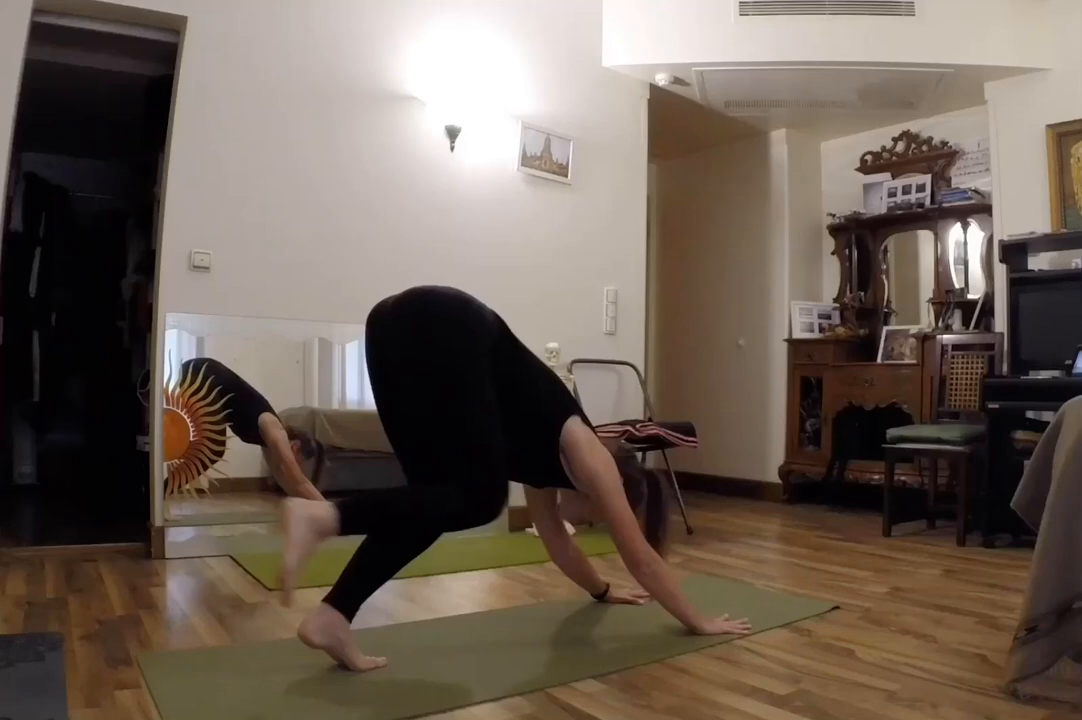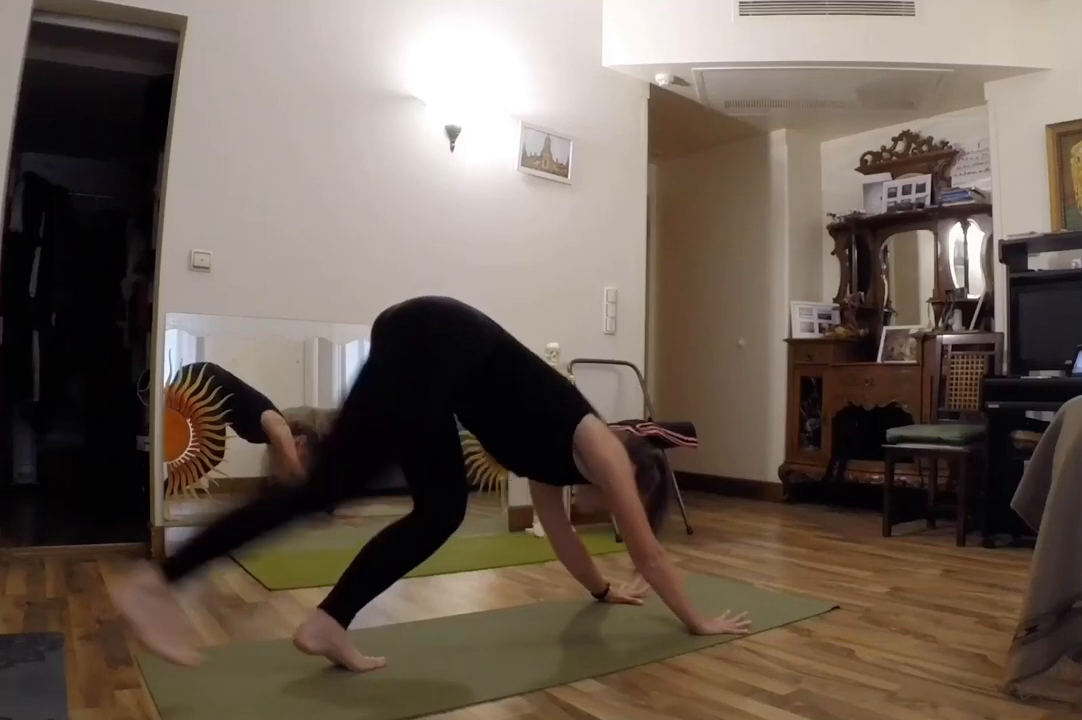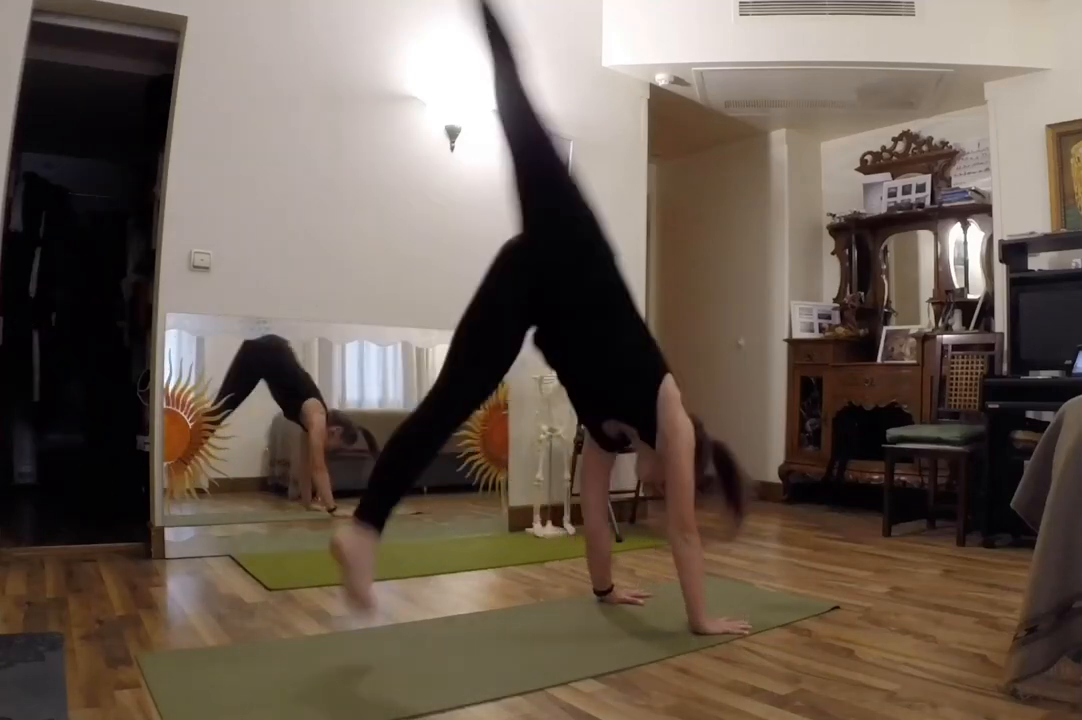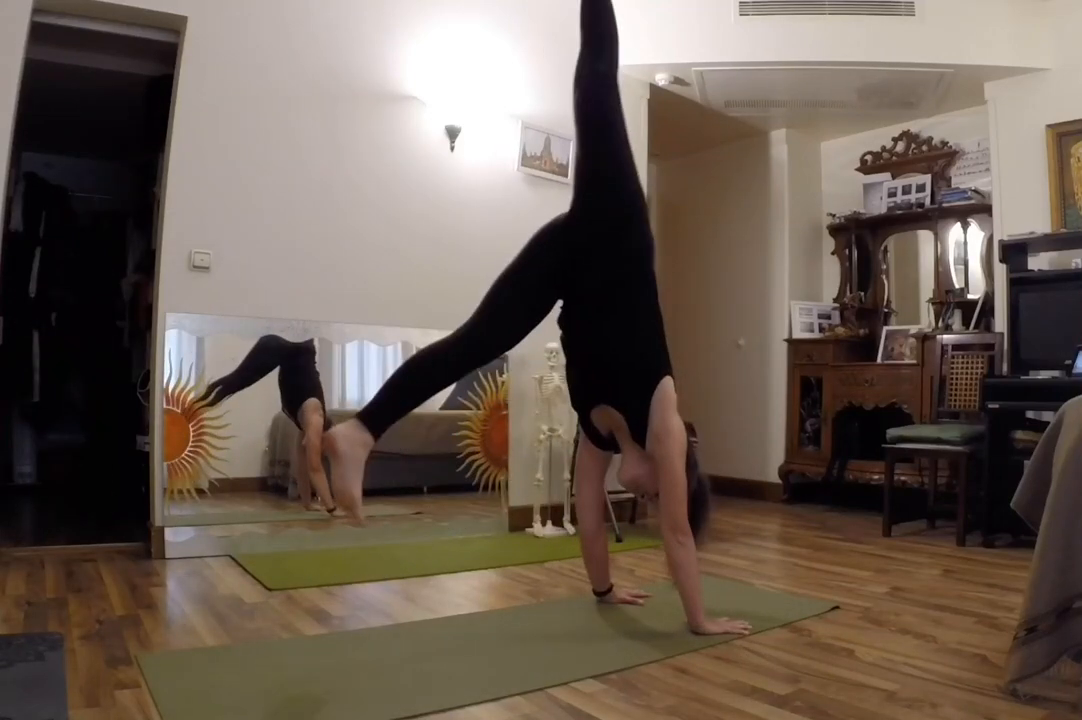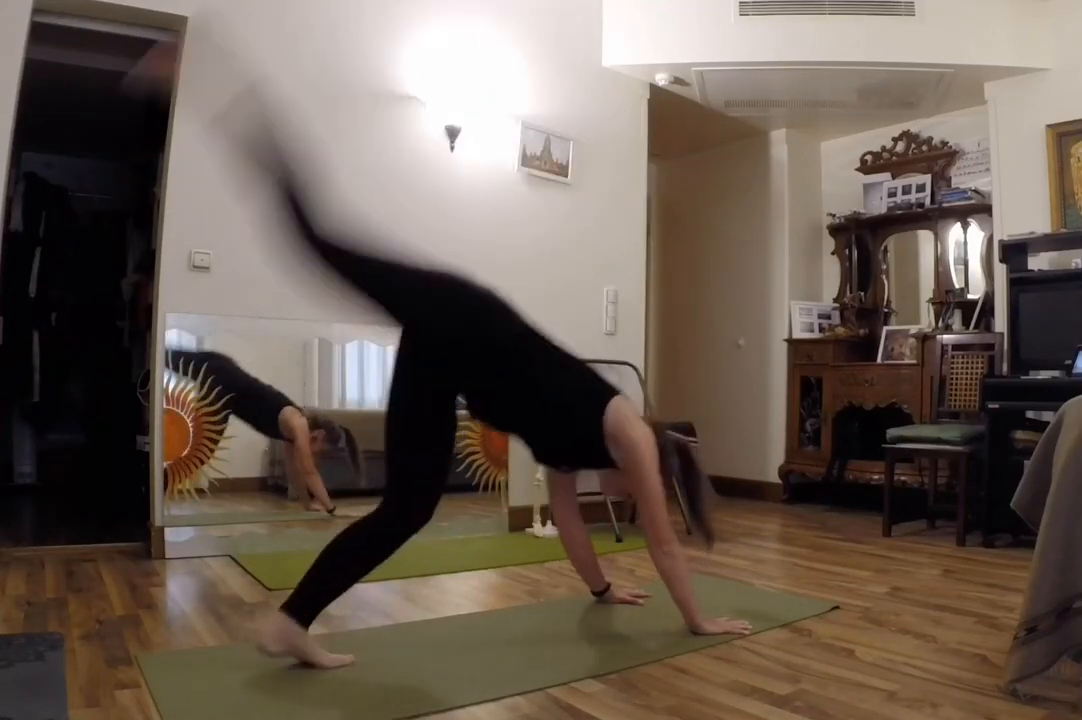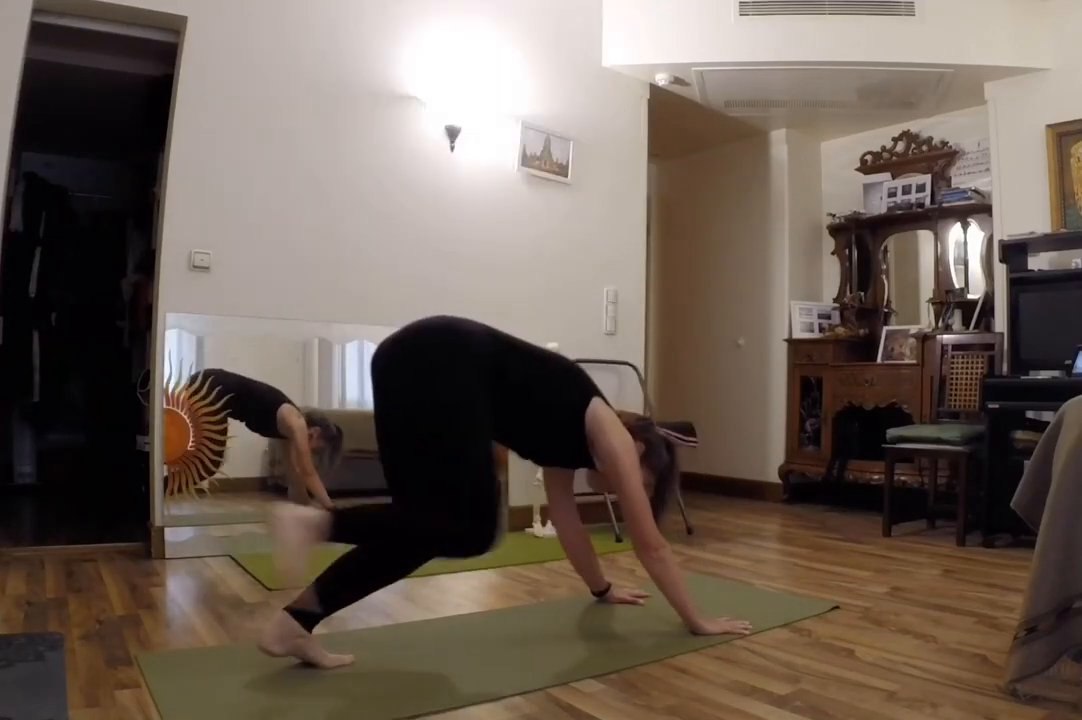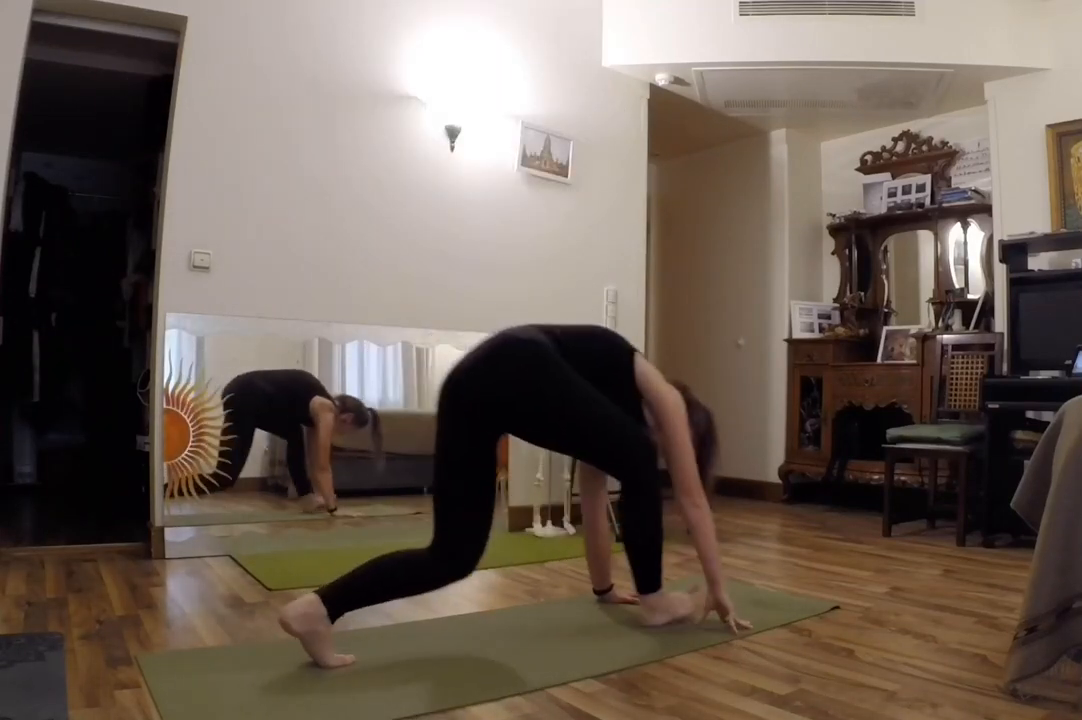
dt=0.5s
person 1, frame 1
left shoulder: (553, 456)
right shoulder: (585, 455)
left elbow: (554, 536)
right elbow: (639, 557)
left wrist: (602, 590)
right wrist: (699, 622)
left hip: (399, 324)
right hip: (441, 330)
left knee: (437, 500)
right knee: (481, 497)
left ankle: (332, 616)
right ankle: (325, 515)
person 1, frame 2
left shoulder: (552, 455)
right shoulder: (598, 447)
left elbow: (560, 531)
right elbow: (648, 551)
left wrist: (605, 590)
right wrist: (699, 620)
left hip: (419, 336)
right hip: (438, 342)
left knee: (442, 511)
right knee: (328, 485)
left ankle: (328, 623)
right ankle: (155, 581)
person 1, frame 3
left shoulder: (609, 428)
right shoulder: (673, 424)
left elbow: (593, 512)
right elbow: (682, 531)
left wrist: (605, 588)
right wrist: (702, 621)
left hip: (541, 268)
right hip: (562, 256)
left knee: (453, 399)
left ankle: (363, 528)
person 1, frame 4
left shoulder: (601, 426)
right shoulder: (662, 426)
left elbow: (590, 512)
right elbow: (676, 533)
left wrist: (605, 588)
right wrist: (702, 621)
left hip: (573, 250)
right hip: (605, 239)
right knee: (600, 83)
person 1, frame 5
right shoulder: (628, 431)
left elbow: (566, 518)
right elbow: (662, 542)
left wrist: (603, 588)
right wrist: (698, 621)
left hip: (446, 335)
right hip: (455, 318)
left knee: (408, 506)
right knee: (333, 246)
left ankle: (290, 622)
person 1, frame 6
left shoulder: (571, 437)
right shoulder: (608, 433)
left elbow: (565, 520)
right elbow: (649, 543)
left wrist: (602, 589)
right wrist: (696, 620)
left hip: (406, 356)
right hip: (442, 359)
left knee: (434, 526)
right knee: (473, 530)
left ankle: (292, 623)
right ankle: (316, 522)
person 1, frame 7
left shoulder: (609, 424)
right shoulder: (664, 398)
left elbow: (593, 500)
right elbow: (691, 495)
left wrist: (603, 587)
right wrist: (717, 588)
left hip: (467, 379)
right hip: (520, 370)
left knee: (452, 557)
right knee: (637, 468)
left ankle: (317, 608)
right ankle: (653, 599)
